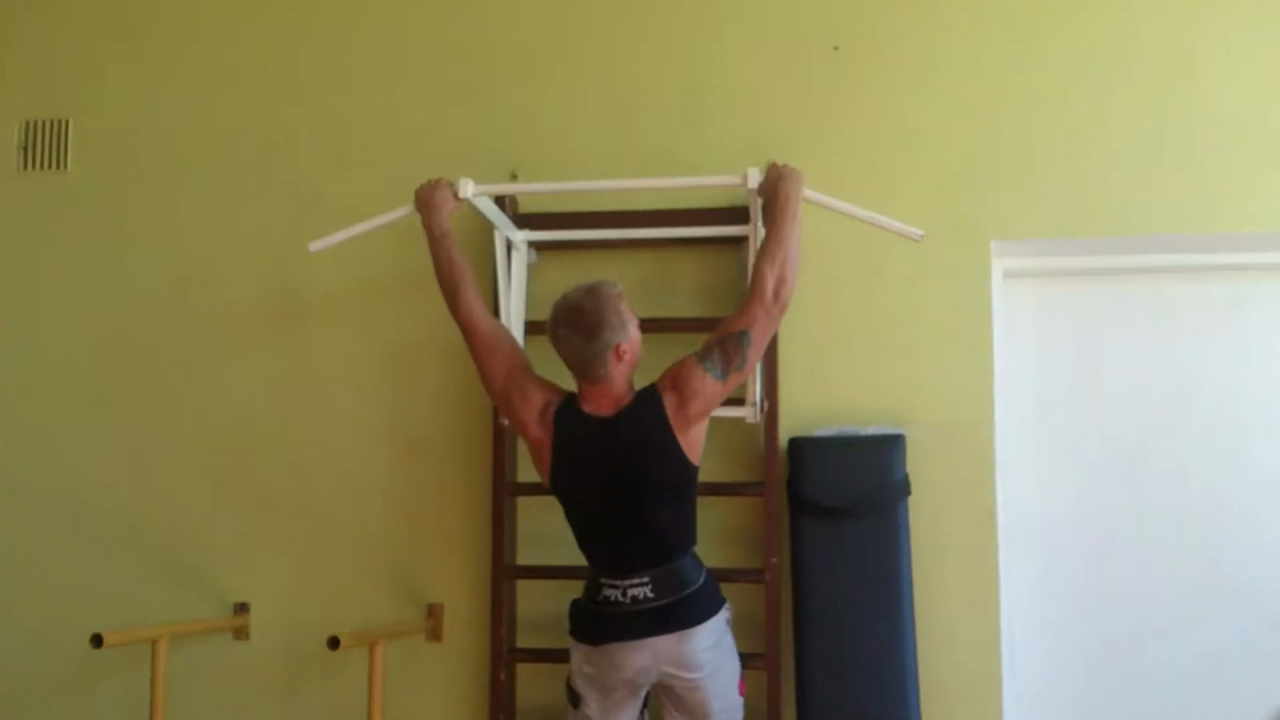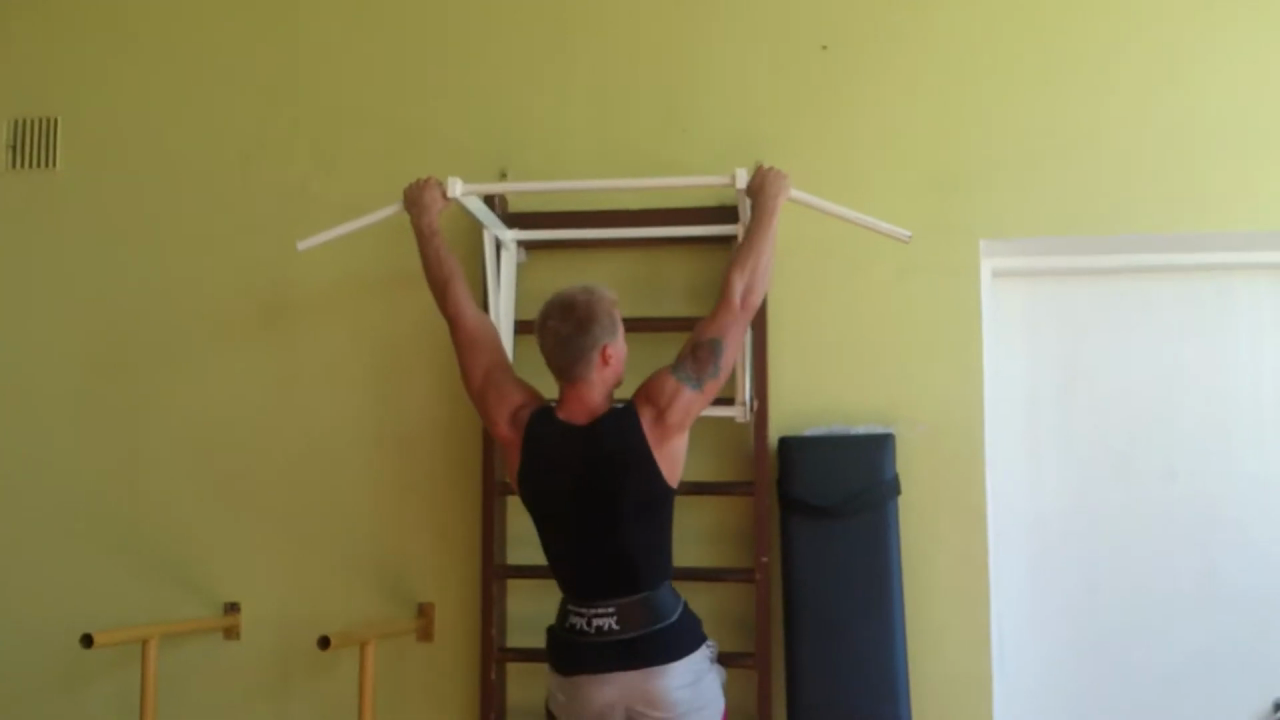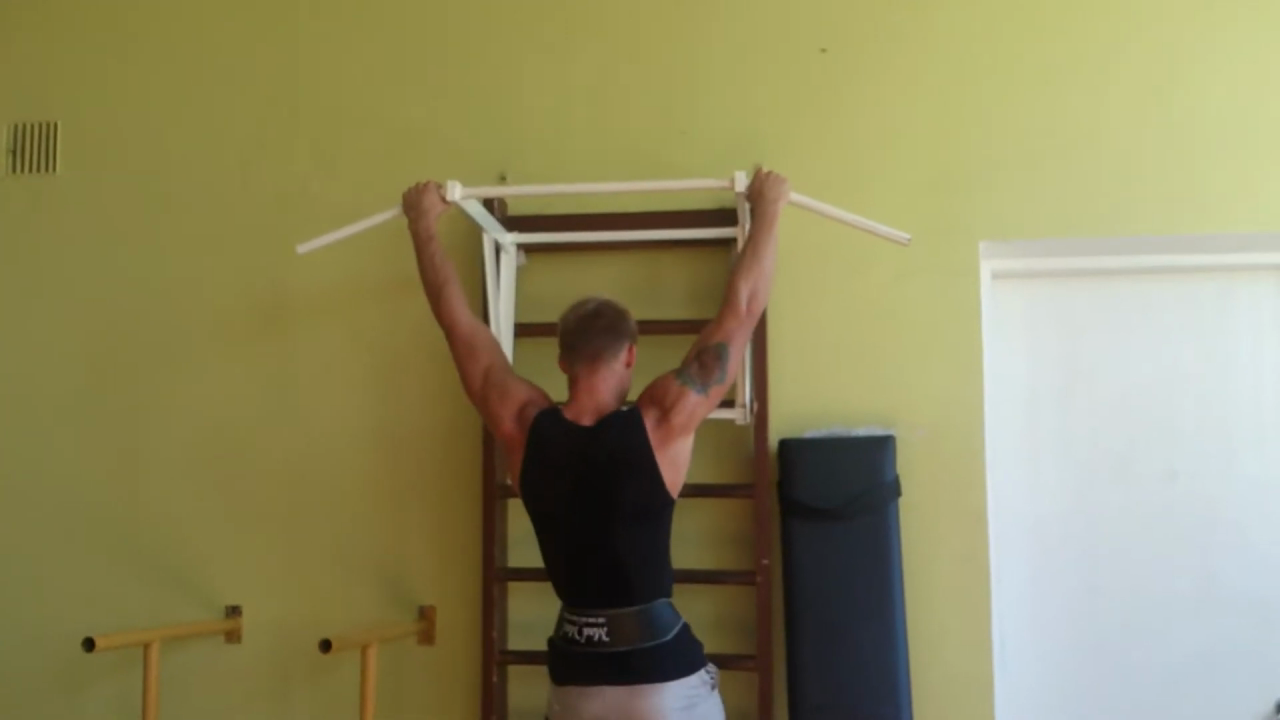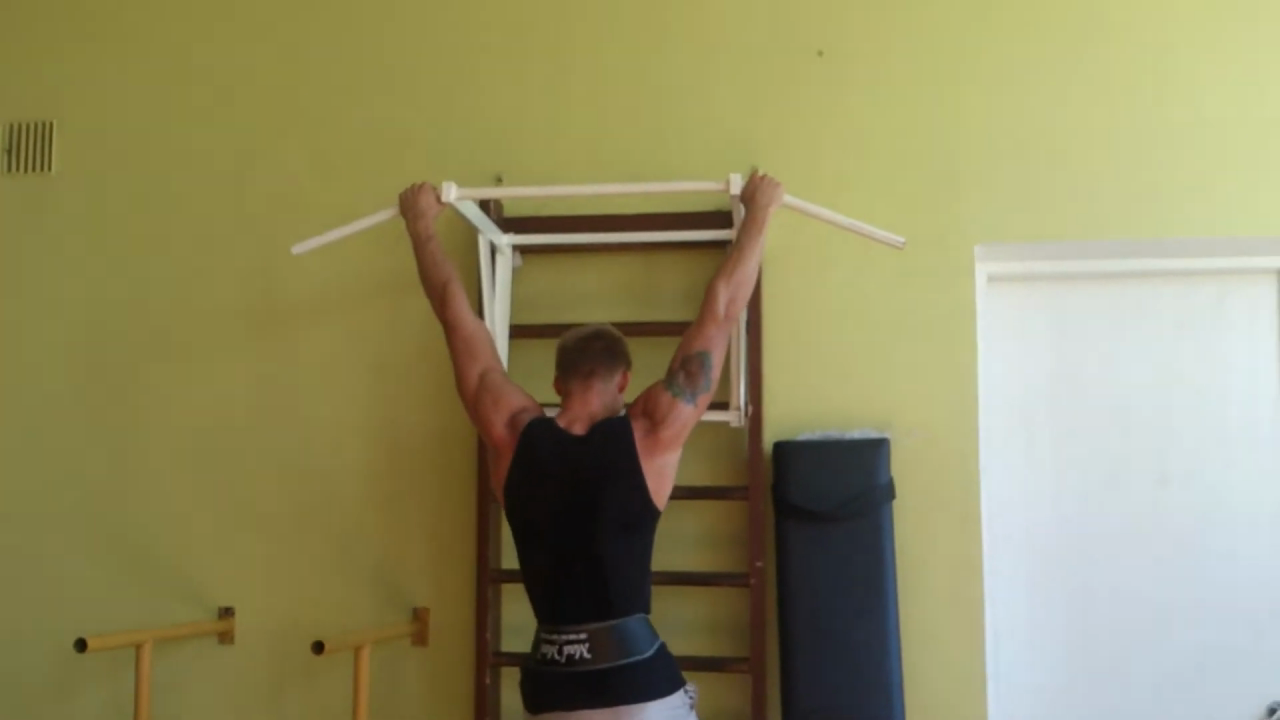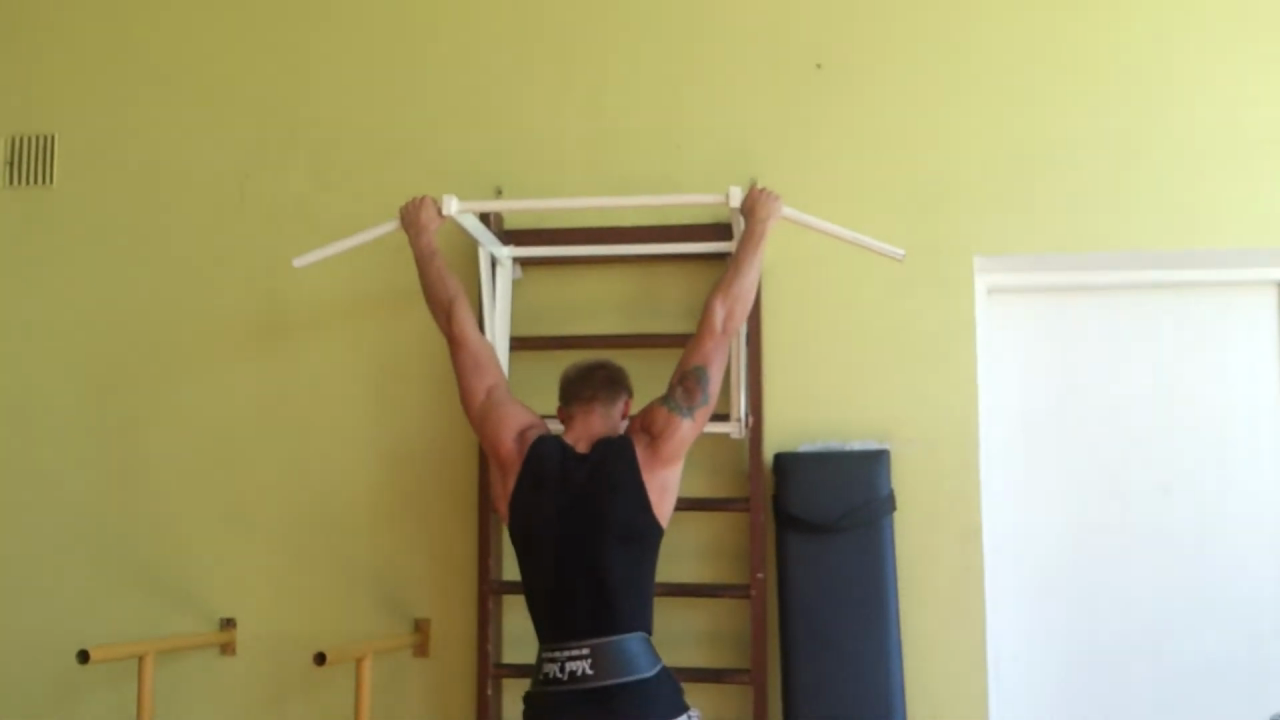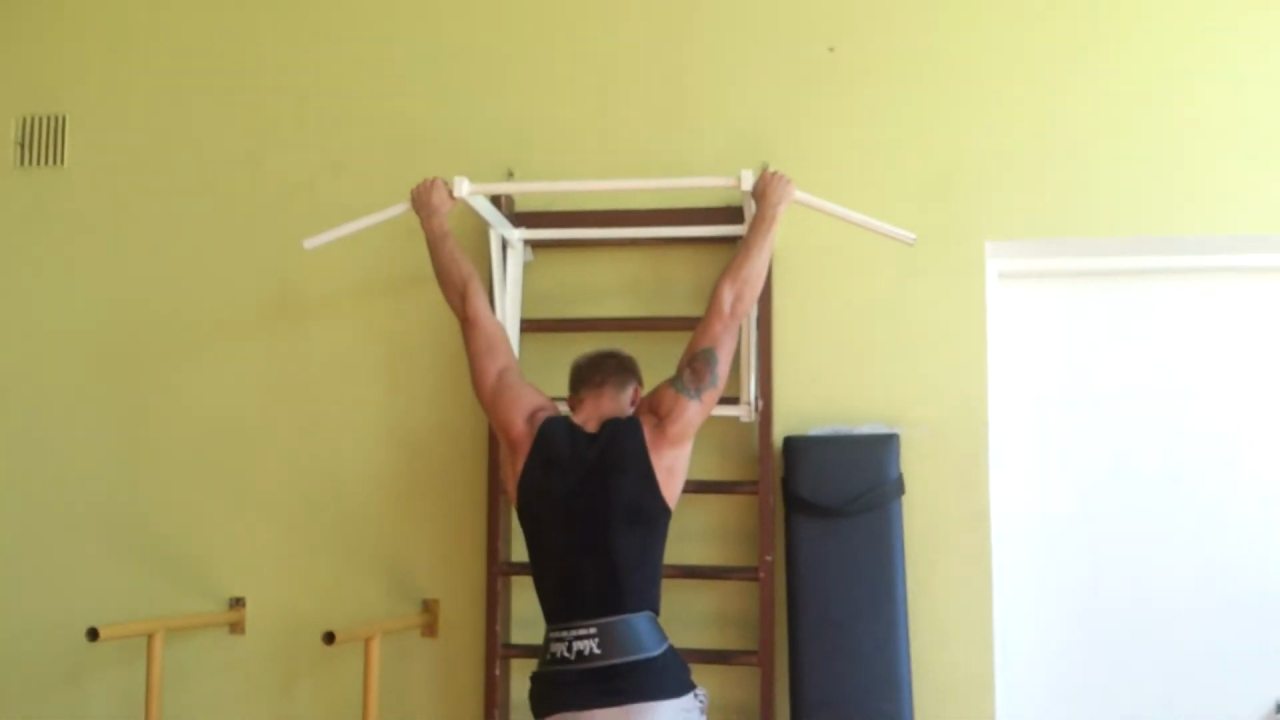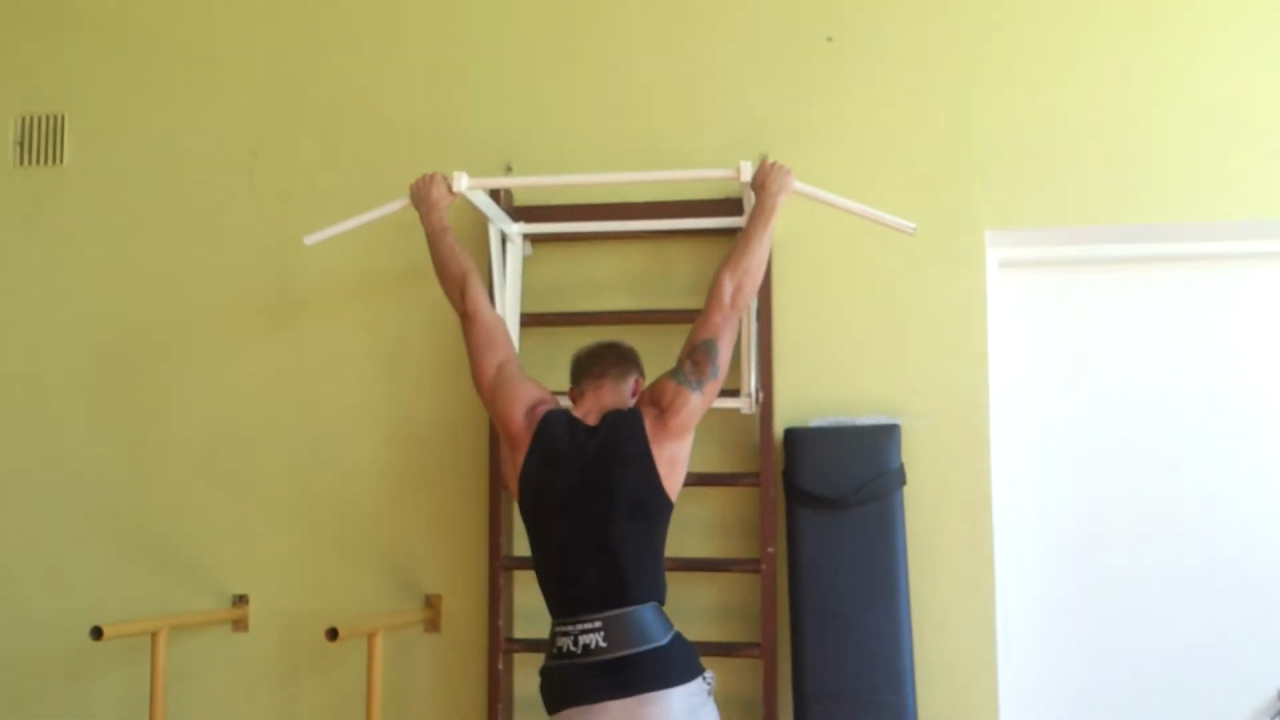
dt=0.4s
person 1, frame 1
left shoulder: (543, 422)
right shoulder: (676, 408)
left elbow: (471, 314)
right elbow: (770, 297)
left wrist: (436, 222)
right wrist: (783, 196)
left hip: (605, 631)
right hip: (689, 623)
person 1, frame 2
left shoulder: (518, 429)
right shoulder: (658, 420)
left elbow: (462, 313)
right elbow: (739, 301)
left wrist: (426, 221)
right wrist: (767, 204)
left hip: (579, 658)
right hip: (667, 653)
person 1, frame 3
left shoulder: (523, 428)
right shoulder: (663, 424)
left elbow: (455, 316)
right elbow: (742, 307)
left wrist: (423, 224)
right wrist: (768, 208)
right hip: (662, 673)
person 1, frame 4
left shoulder: (511, 436)
right shoulder: (651, 436)
left elbow: (455, 313)
right elbow: (720, 312)
left wrist: (420, 225)
right wrist: (758, 211)
person 1, frame 5
left shoulder: (517, 455)
right shoulder: (652, 453)
left elbow: (461, 330)
right elbow: (719, 325)
left wrist: (423, 238)
right wrist: (758, 225)
person 1, frame 6
left shoulder: (527, 436)
right shoulder: (660, 435)
left elbow: (474, 311)
right elbow: (727, 309)
left wrist: (434, 221)
right wrist: (769, 208)
person 1, frame 7
left shoulder: (528, 428)
right shoulder: (661, 426)
left elbow: (473, 305)
right elbow: (728, 300)
left wrist: (433, 215)
right wrist: (769, 200)
